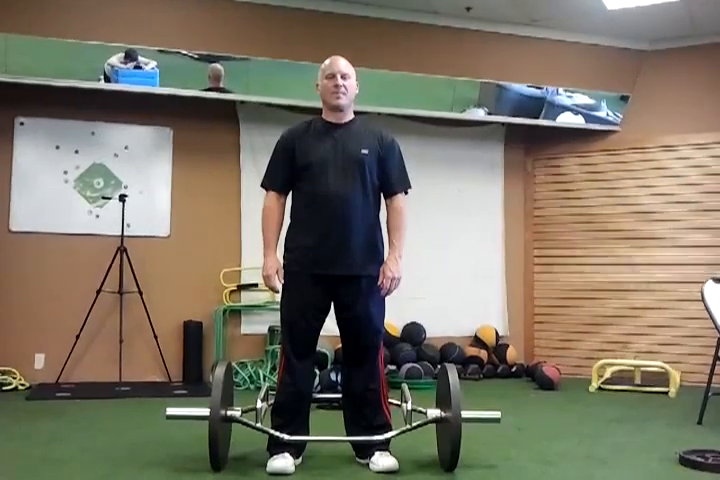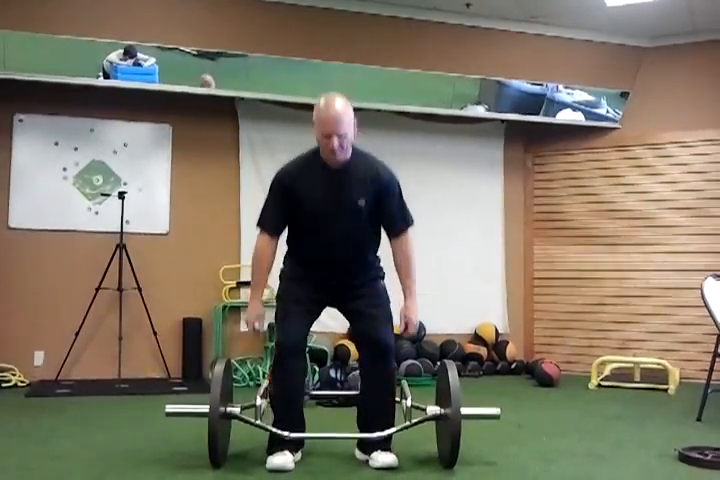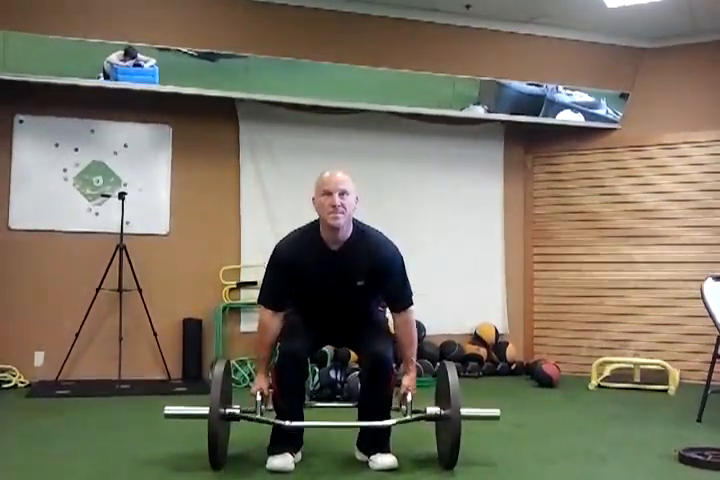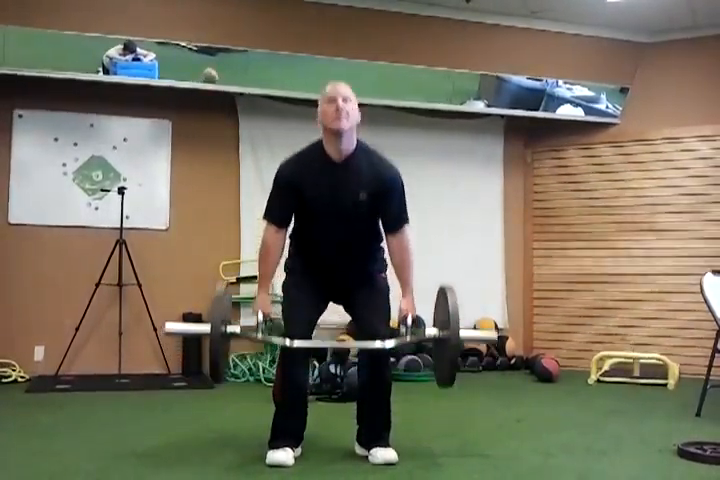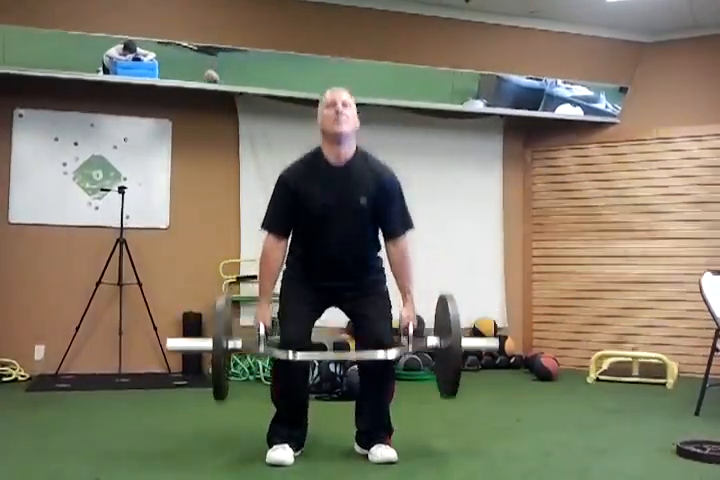
dt=1s
person 1, frame 1
left shoulder: (379, 140)
right shoulder: (295, 138)
left elbow: (396, 200)
right elbow: (275, 197)
left wrist: (395, 256)
right wrist: (269, 253)
left hip: (363, 268)
right hip: (304, 267)
left knee: (365, 355)
right knee: (296, 354)
left ankle: (372, 444)
right ankle: (285, 445)
person 1, frame 2
left shoulder: (377, 175)
right shoulder: (292, 175)
left elbow: (400, 238)
right elbow: (267, 237)
left wrist: (410, 299)
right wrist: (255, 299)
left hip: (362, 279)
right hip: (303, 279)
left knee: (380, 343)
right knee: (288, 344)
left ankle: (375, 442)
right ankle: (285, 443)
person 1, frame 3
left shoulder: (382, 250)
right shoulder: (290, 249)
left elbow: (402, 311)
right elbow: (271, 312)
left wrist: (410, 370)
right wrist: (261, 373)
left hip: (363, 318)
right hip: (307, 317)
left knee: (381, 357)
right knee: (289, 354)
left ankle: (373, 444)
right ankle: (285, 444)
person 1, frame 4
left shoulder: (381, 170)
right shoulder: (295, 169)
left elbow: (397, 234)
right elbow: (275, 231)
left wrist: (407, 295)
right wrist: (263, 291)
left hip: (365, 274)
right hip: (307, 273)
left knee: (377, 345)
right knee: (293, 345)
left ankle: (374, 439)
right ankle: (285, 440)
person 1, frame 5
left shoulder: (381, 178)
right shoulder: (295, 177)
left elbow: (397, 243)
right elbow: (276, 243)
left wrist: (408, 302)
right wrist: (264, 303)
left hip: (364, 280)
right hip: (305, 278)
left knee: (381, 344)
right knee: (292, 342)
left ankle: (374, 437)
right ankle: (286, 437)
